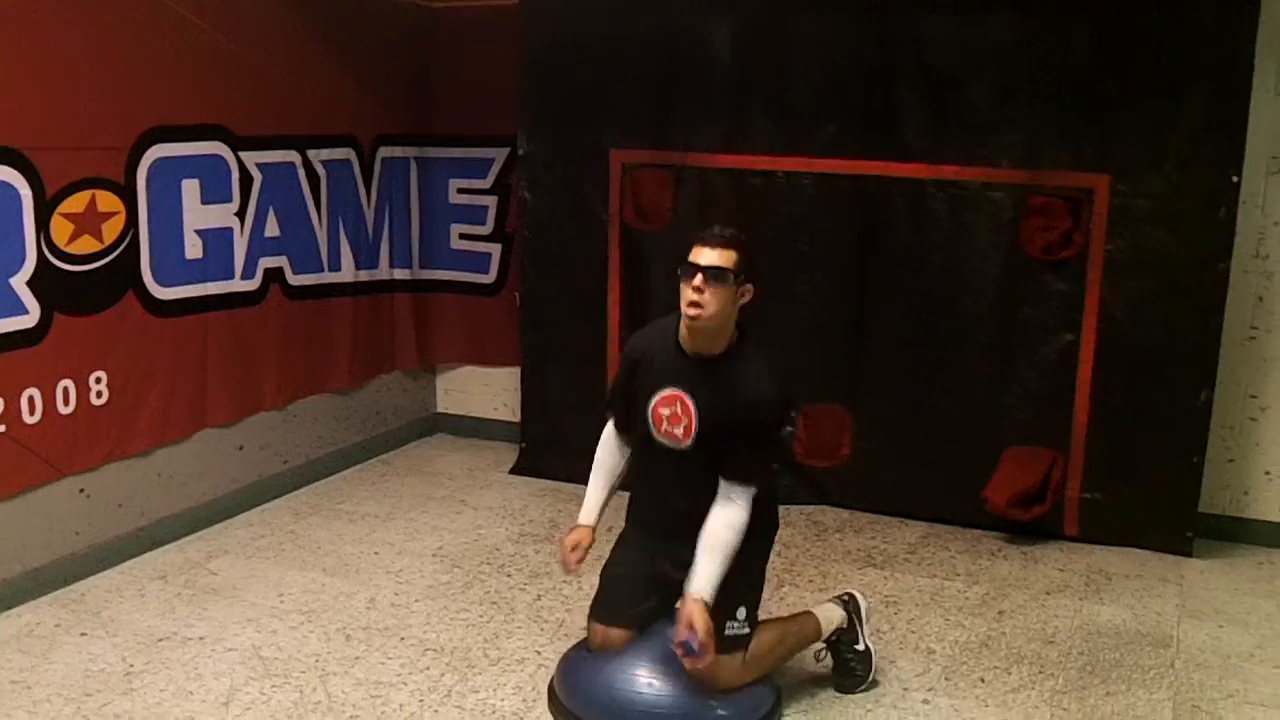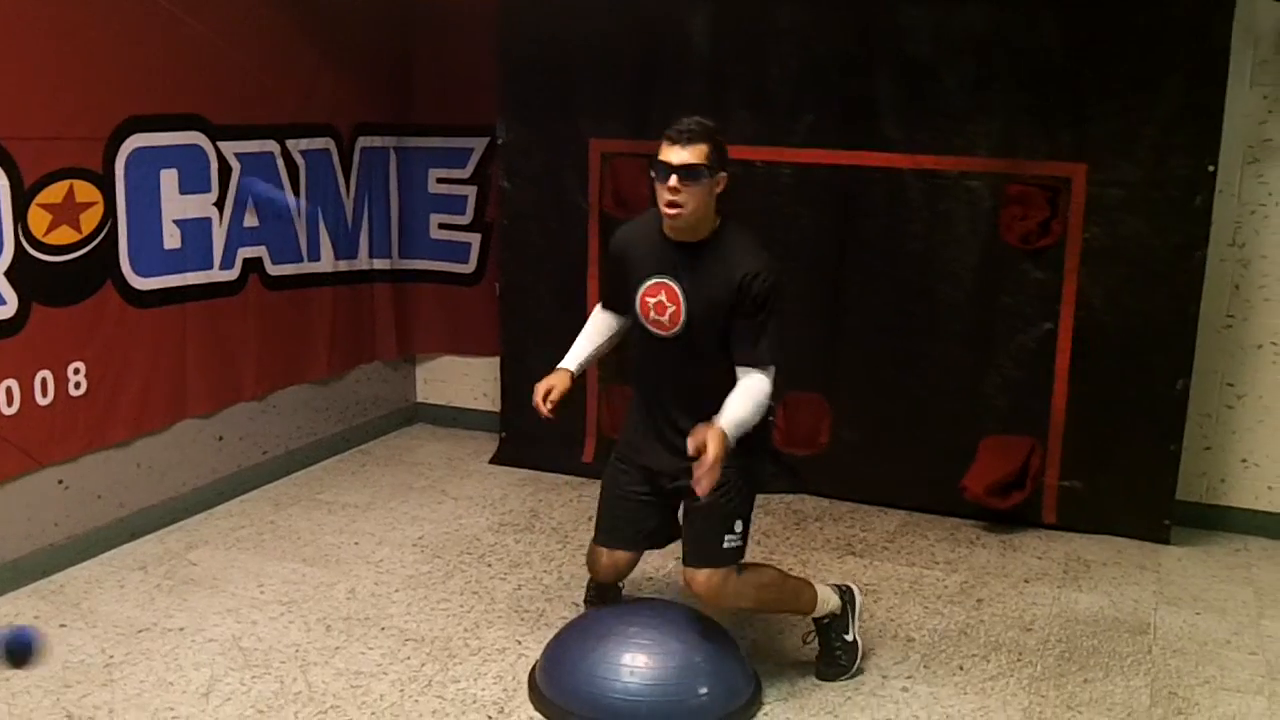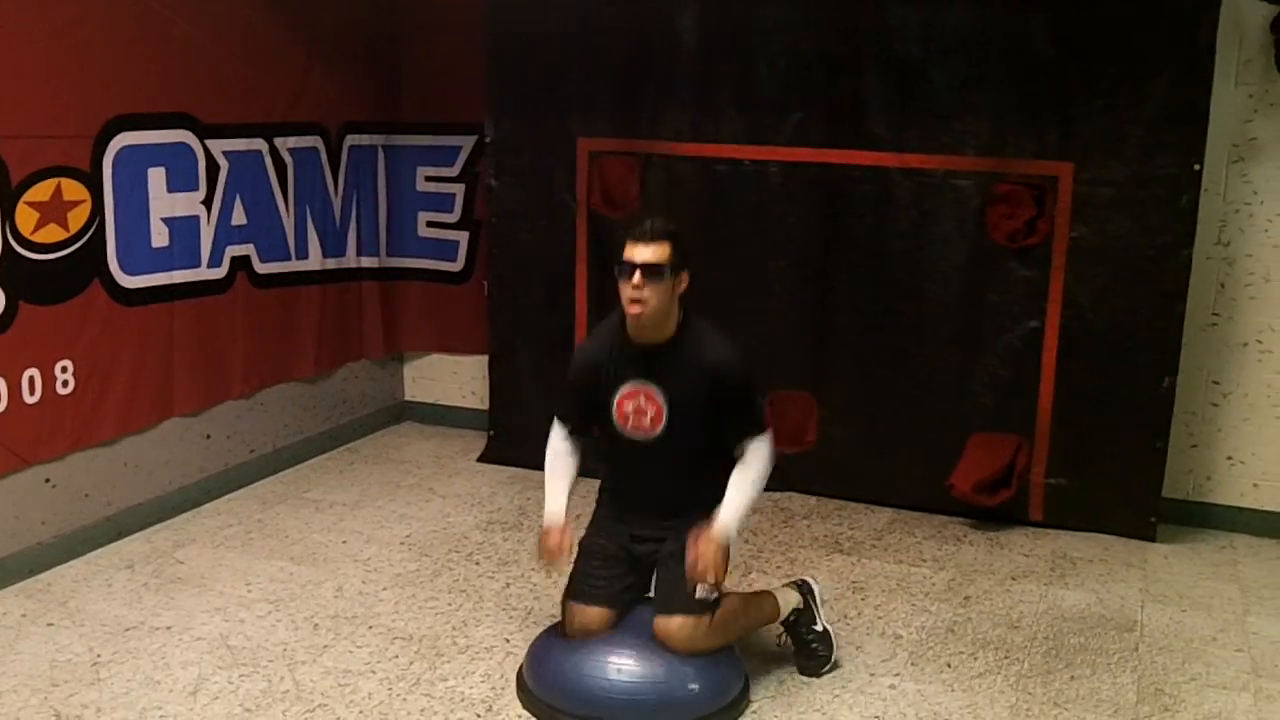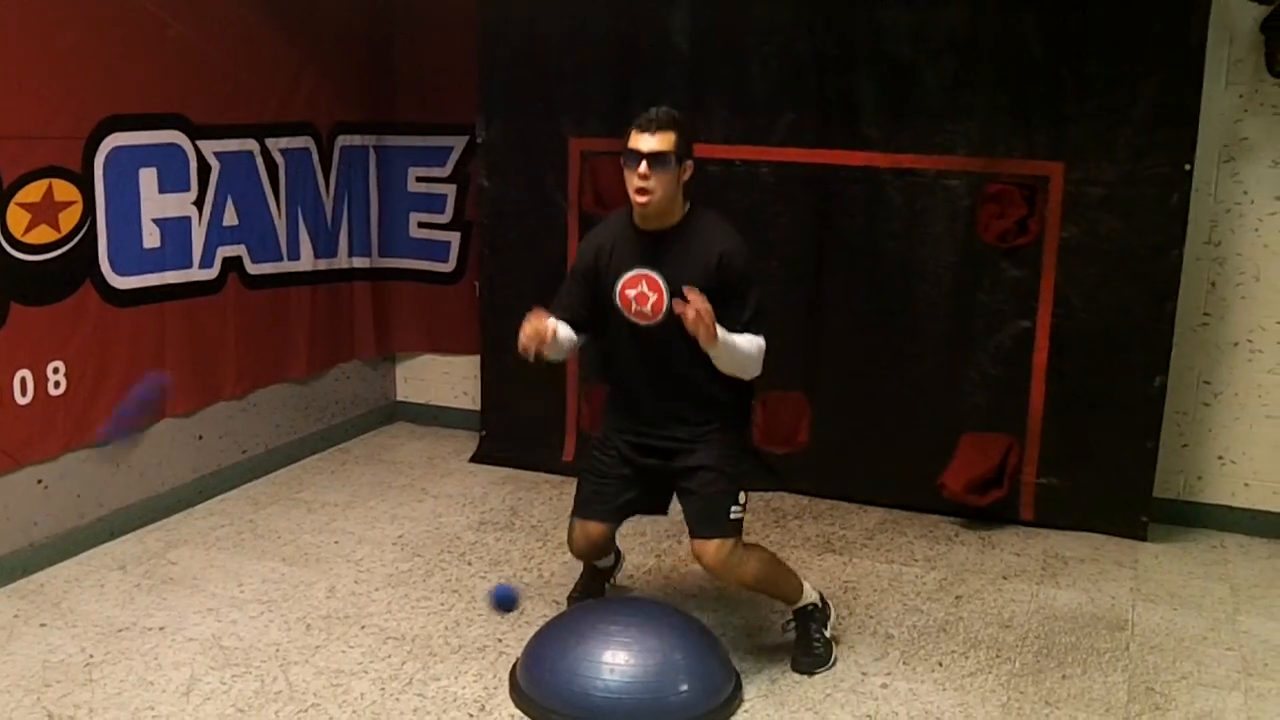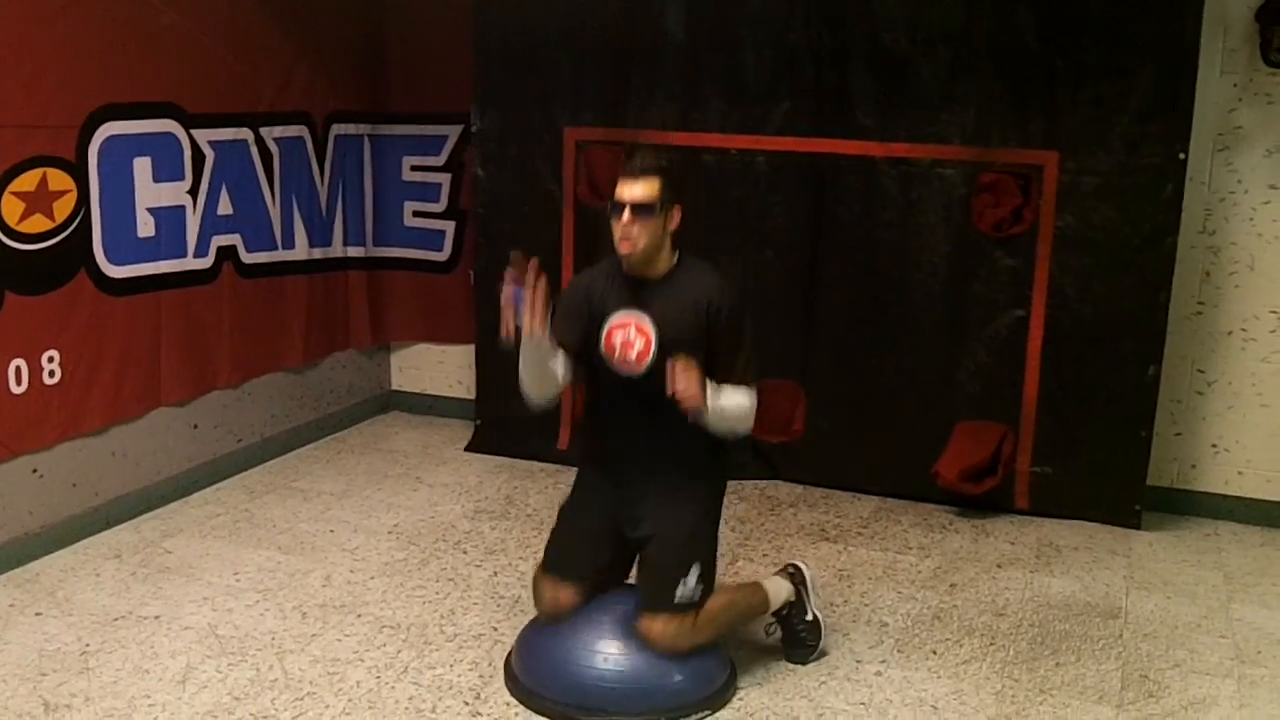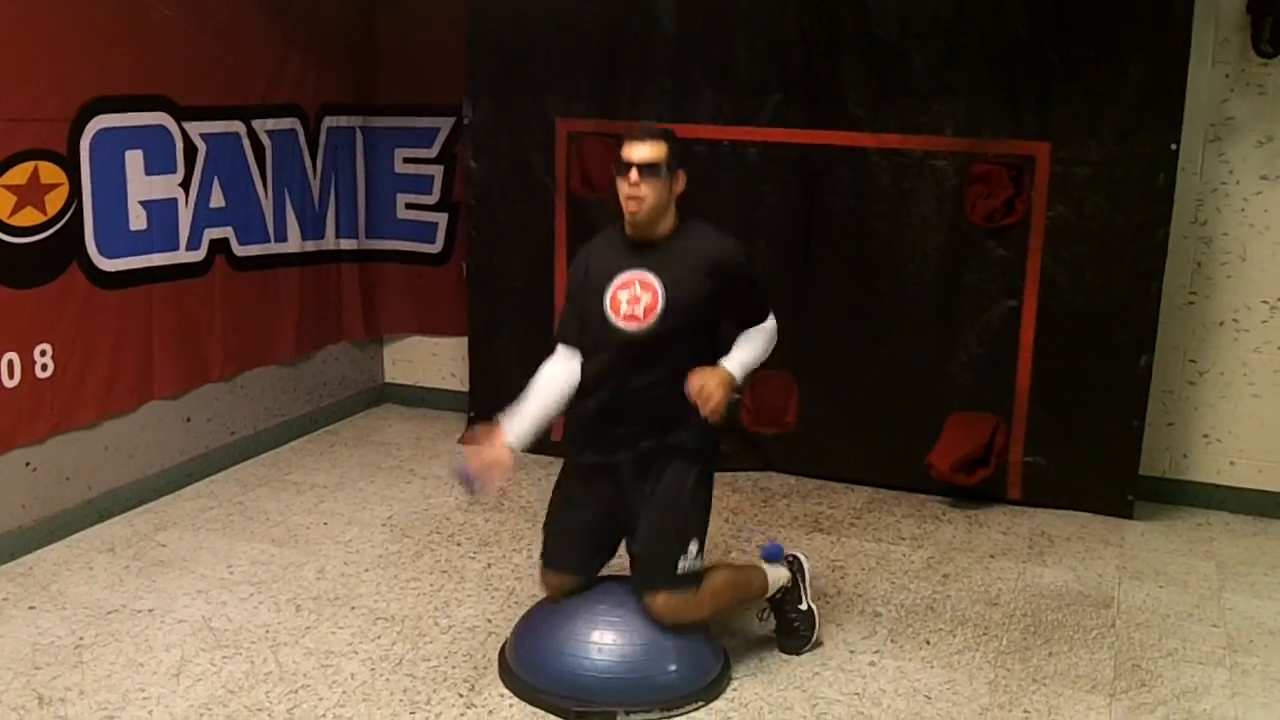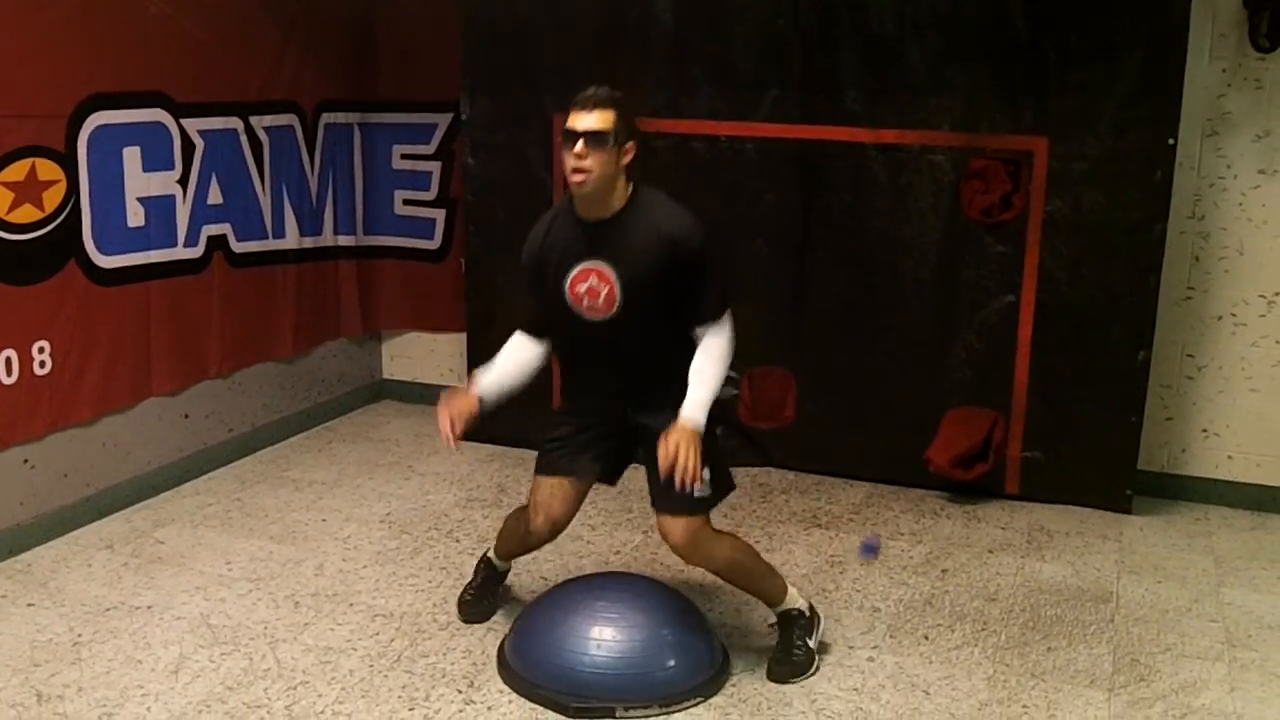
dt=0.4s
person 1, frame 1
left shoulder: (752, 389)
right shoulder: (645, 348)
left elbow: (734, 501)
right elbow: (619, 432)
left wrist: (701, 595)
right wrist: (588, 516)
left hip: (725, 531)
right hip: (655, 517)
left knee: (714, 669)
right knee: (604, 640)
left ankle: (835, 619)
right ankle: (652, 609)
person 1, frame 2
left shoulder: (745, 270)
right shoulder: (630, 243)
left elbow: (757, 383)
left wrist: (721, 429)
right wrist: (566, 369)
left hip: (717, 443)
right hip: (647, 431)
left knee: (710, 585)
right knee: (606, 565)
left ankle: (831, 605)
right ankle: (606, 592)
person 1, frame 3
left shoulder: (714, 359)
right shoulder: (596, 353)
left elbow: (758, 443)
right elbow: (565, 433)
left wrist: (722, 528)
right wrist: (554, 514)
left hip: (691, 517)
right hip: (621, 512)
left knee: (679, 633)
right knee: (581, 626)
left ankle: (793, 602)
right ankle: (628, 584)
person 1, frame 4
left shoulder: (718, 246)
right shoulder: (601, 243)
left elbow: (751, 364)
right elbow: (569, 340)
left wrist: (713, 337)
right wrist: (545, 331)
left hip: (708, 425)
right hip: (628, 421)
left knee: (717, 555)
right knee: (584, 538)
left ankle: (809, 604)
right ankle: (604, 565)
person 1, frame 5
left shoulder: (708, 297)
right shoulder: (589, 290)
left elbow: (742, 408)
right elbow: (543, 391)
left wrist: (704, 400)
right wrist: (534, 341)
left hip: (679, 487)
right hip: (603, 480)
left knee: (667, 633)
right knee: (552, 605)
left ankle: (784, 591)
right ankle: (604, 572)
person 1, frame 6
left shoulder: (713, 254)
right shoulder: (594, 258)
left elbow: (763, 330)
right elbow: (570, 356)
left wrist: (727, 369)
right wrist: (513, 431)
left hip: (674, 451)
right hip: (594, 450)
left knee: (672, 607)
right knee: (562, 583)
left ankle: (781, 579)
person 1, frame 7
left shoulder: (670, 231)
right shoulder: (546, 240)
left elbow: (716, 331)
right elbow: (532, 340)
left wrist: (692, 419)
right wrist: (478, 392)
left hip: (666, 400)
right hip: (589, 397)
left knee: (685, 536)
right knee: (543, 516)
left ankle: (795, 611)
right ankle: (495, 563)
